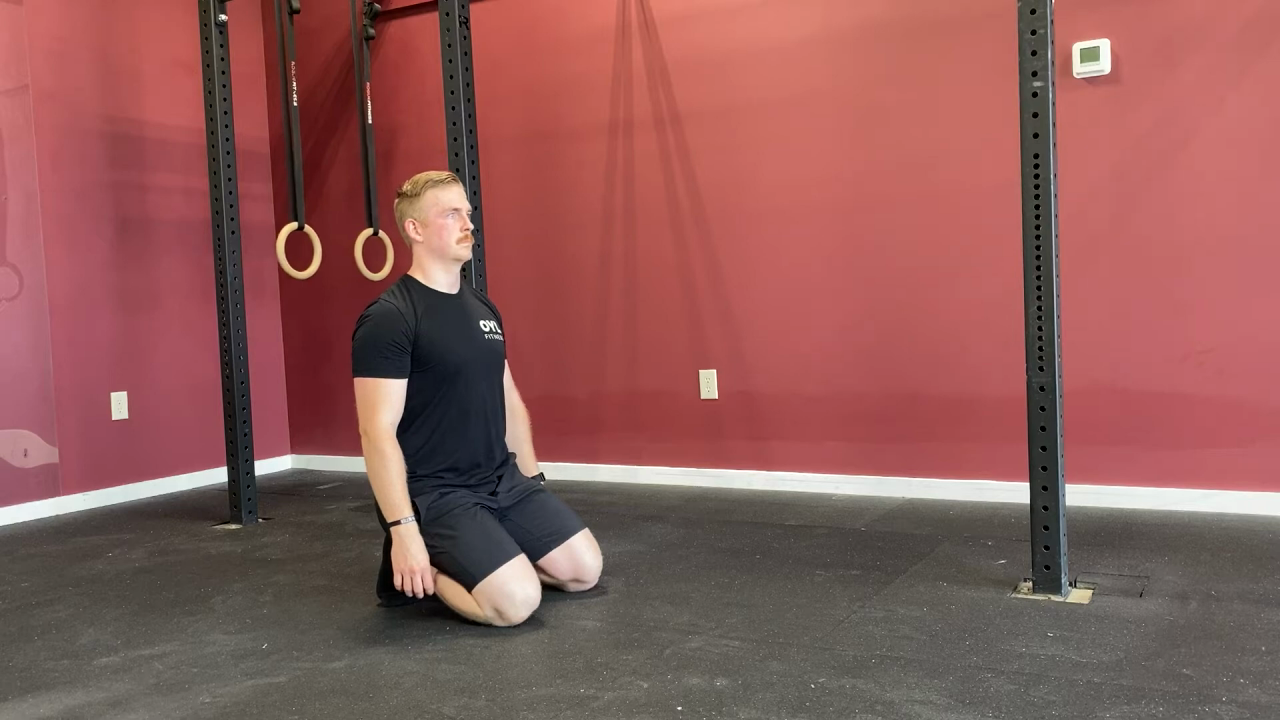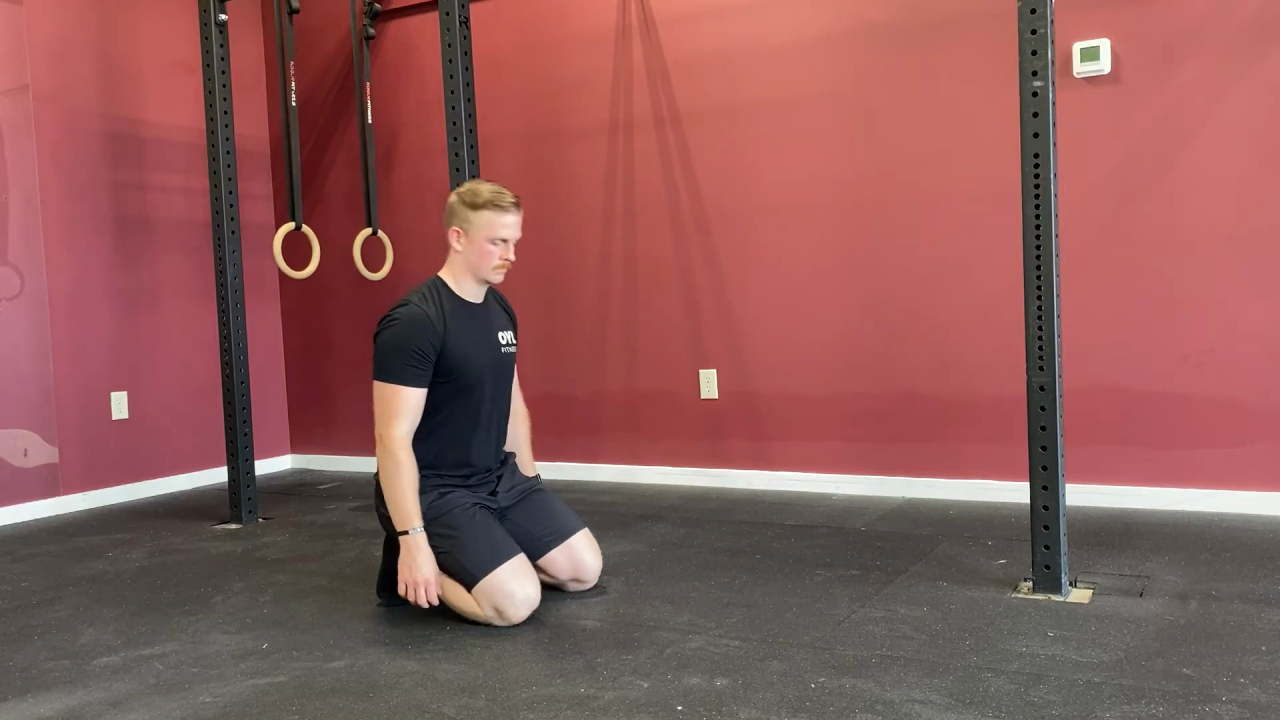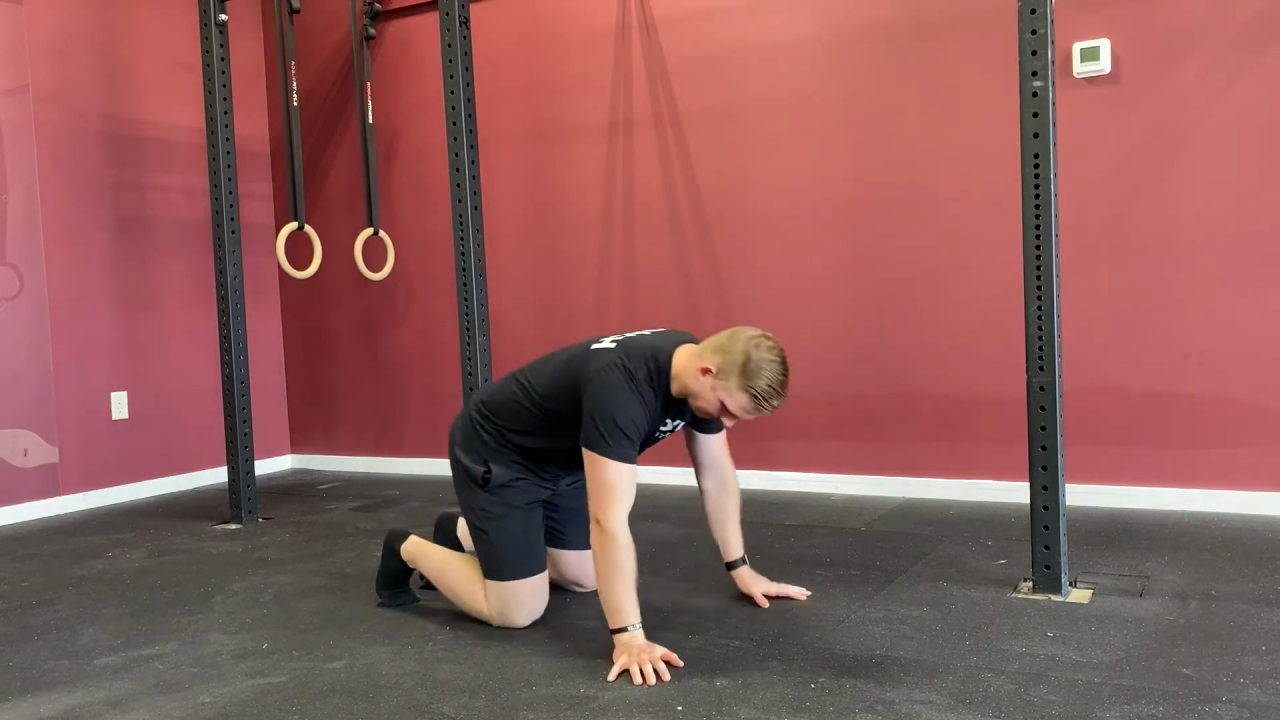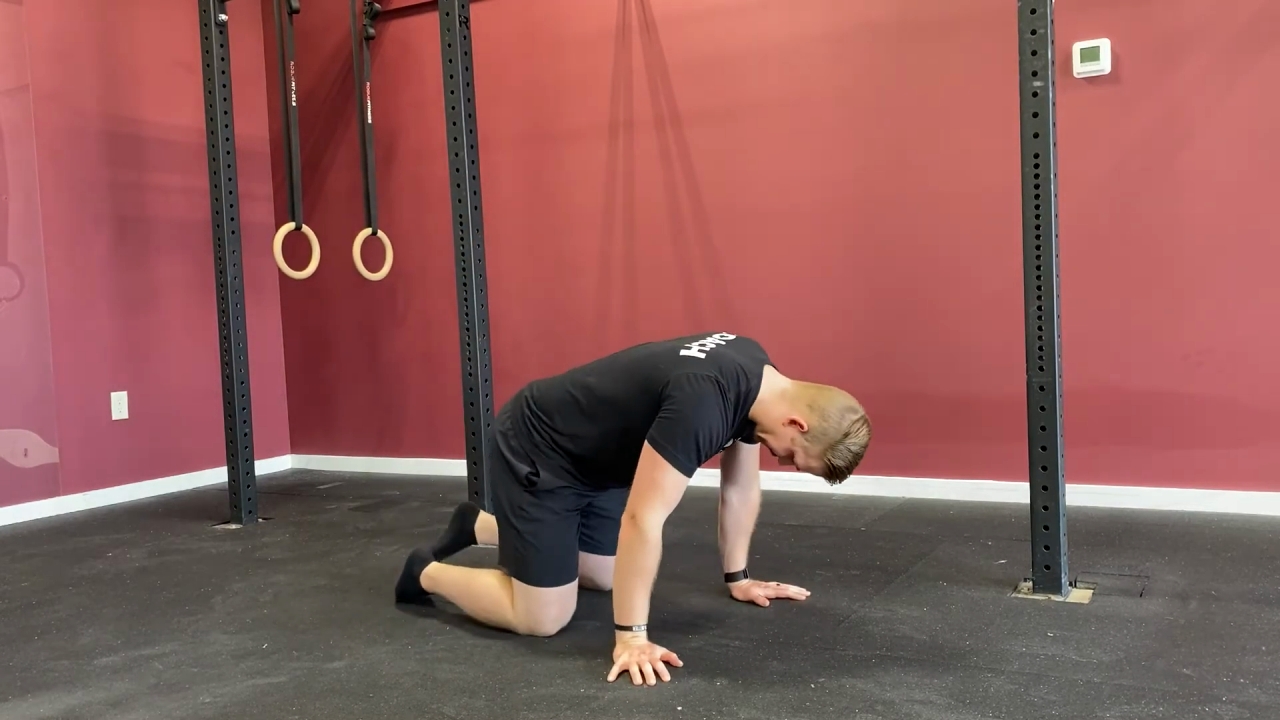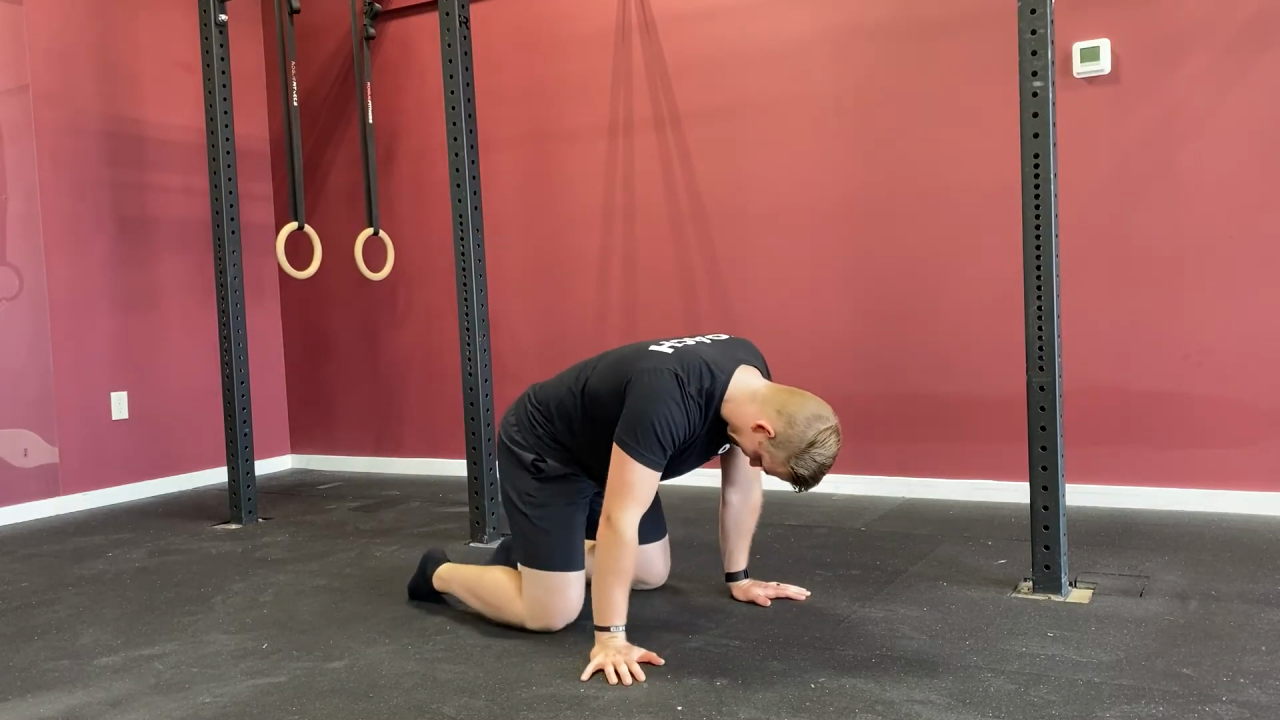
dt=1s
person 1, frame 1
left shoulder: (482, 307)
right shoulder: (389, 318)
right elbow: (377, 432)
left wrist: (533, 481)
right wrist: (404, 529)
left hip: (503, 479)
right hip: (433, 493)
left knee: (584, 568)
right knee: (516, 600)
left ankle: (453, 560)
right ankle: (417, 566)
person 1, frame 2
left shoulder: (500, 309)
right shoulder: (414, 322)
right elbow: (393, 440)
left wrist: (531, 483)
right wrist: (412, 541)
left hip: (499, 477)
right hip: (433, 491)
left knee: (584, 569)
right knee: (516, 600)
left ankle: (468, 554)
right ankle: (410, 566)
person 1, frame 3
left shoulder: (700, 373)
right shoulder: (622, 385)
left elbow: (717, 477)
right elbow: (609, 520)
left wrist: (740, 567)
right wrist: (629, 637)
left hip: (557, 456)
right hip: (494, 453)
left knee: (583, 578)
right knee: (520, 610)
left ankle: (462, 532)
right ankle: (410, 551)
person 1, frame 4
left shoulder: (758, 380)
right shoulder: (704, 402)
left elbow: (740, 488)
right elbow: (642, 520)
left wrist: (737, 577)
right wrist: (631, 637)
left hip: (593, 451)
right hip: (535, 451)
left knee: (603, 575)
right knee: (544, 618)
left ankle: (478, 524)
right ankle: (426, 574)
person 1, frame 5
left shoulder: (753, 383)
right shoulder: (666, 398)
left elbow: (742, 490)
right elbow: (619, 518)
left wrist: (739, 577)
right wrist: (610, 637)
left hip: (600, 454)
right hip: (542, 450)
left knee: (651, 574)
right knee: (553, 613)
left ankle: (529, 550)
right ankle: (440, 574)
